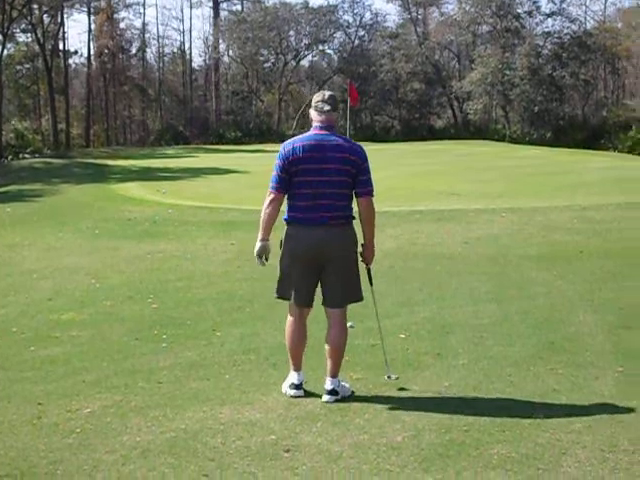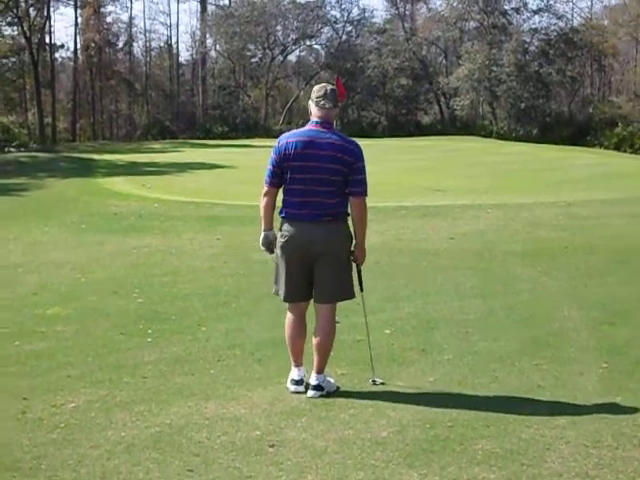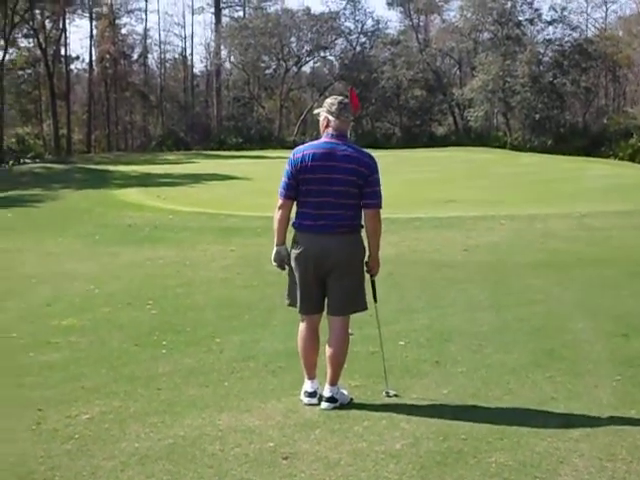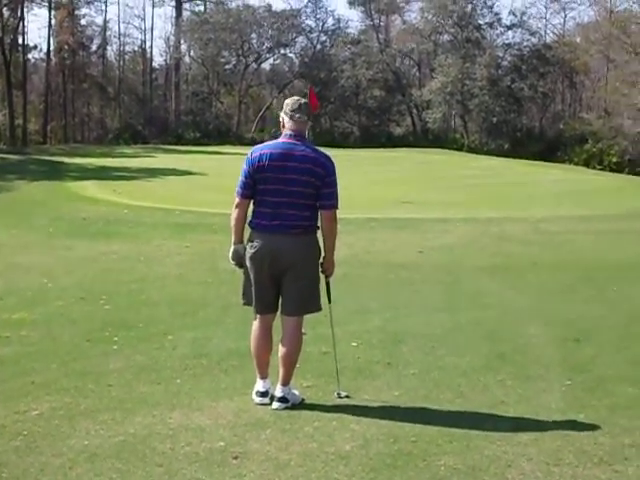
dt=0.7s
person 1, frame 1
left shoulder: (290, 147)
right shoulder: (355, 150)
left elbow: (273, 200)
right elbow: (365, 203)
left wrist: (263, 239)
right wrist: (369, 243)
left hip: (299, 237)
right hip: (339, 238)
left knee: (297, 311)
right knee: (336, 313)
left ankle: (295, 378)
right ankle: (333, 384)
person 1, frame 2
left shoulder: (285, 142)
right shoulder: (350, 148)
left elbow: (269, 192)
right elbow: (357, 202)
left wrist: (267, 229)
right wrist: (360, 243)
left hip: (293, 233)
right hip: (332, 235)
left knee: (296, 308)
right knee: (326, 309)
left ankle: (297, 374)
right ankle: (318, 379)
person 1, frame 3
left shoulder: (300, 154)
right shoulder: (365, 160)
left elbow: (283, 206)
right elbow: (372, 215)
left wrist: (279, 245)
right wrist: (374, 254)
left hip: (306, 244)
right hip: (346, 246)
left knee: (309, 319)
right knee: (339, 321)
left ankle: (310, 386)
right ankle: (332, 391)
person 1, frame 4
left shoulder: (258, 154)
right shoulder: (322, 162)
left elbow: (240, 205)
right elbow: (328, 216)
left wrist: (236, 243)
right wrist: (329, 255)
left hip: (262, 244)
right hip: (301, 247)
left knee: (262, 318)
right knee: (292, 321)
left ankle: (261, 385)
right ankle: (283, 391)
